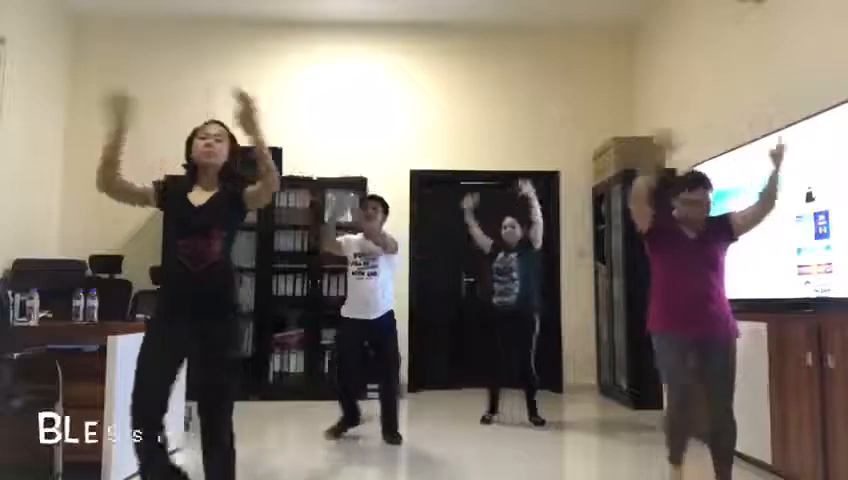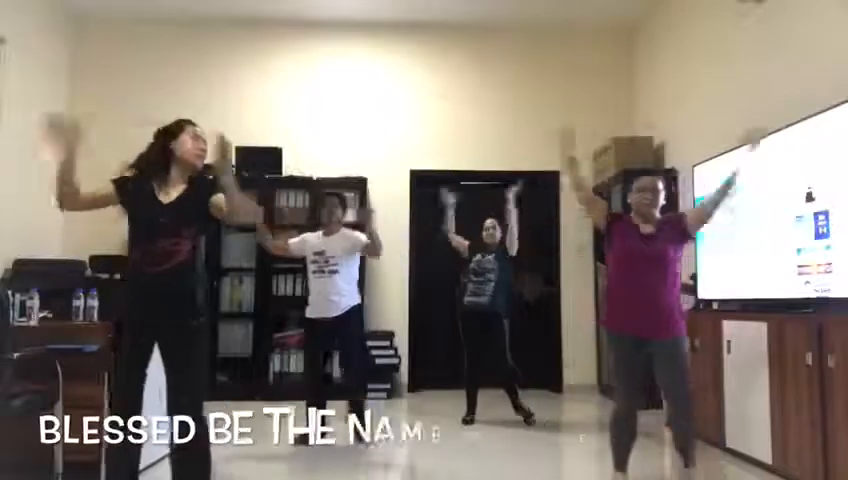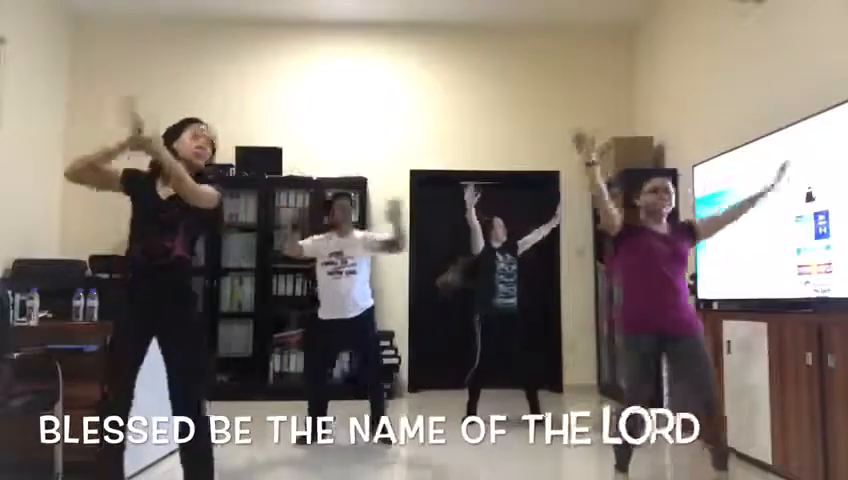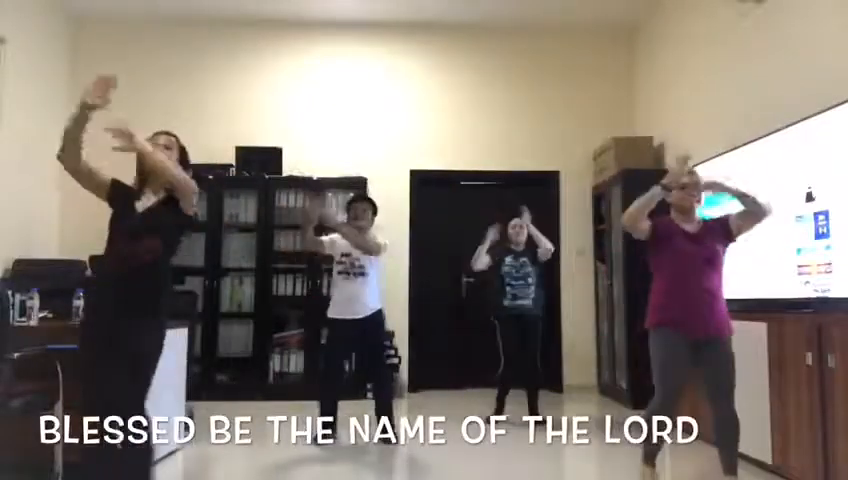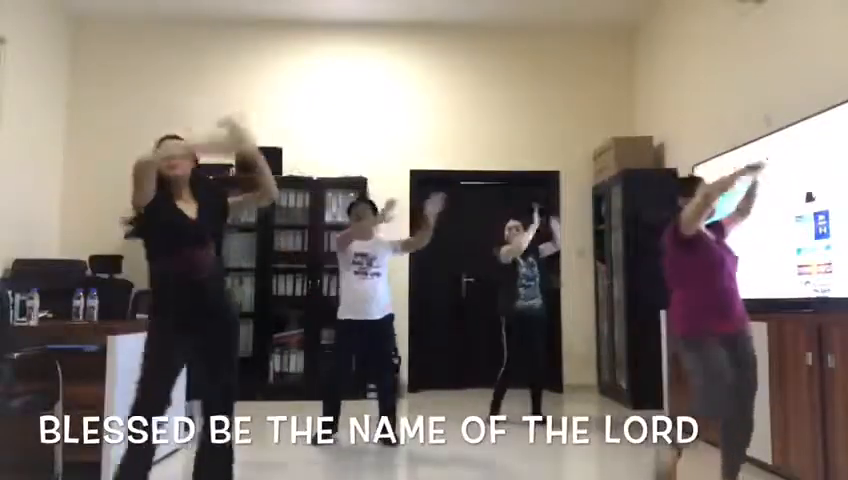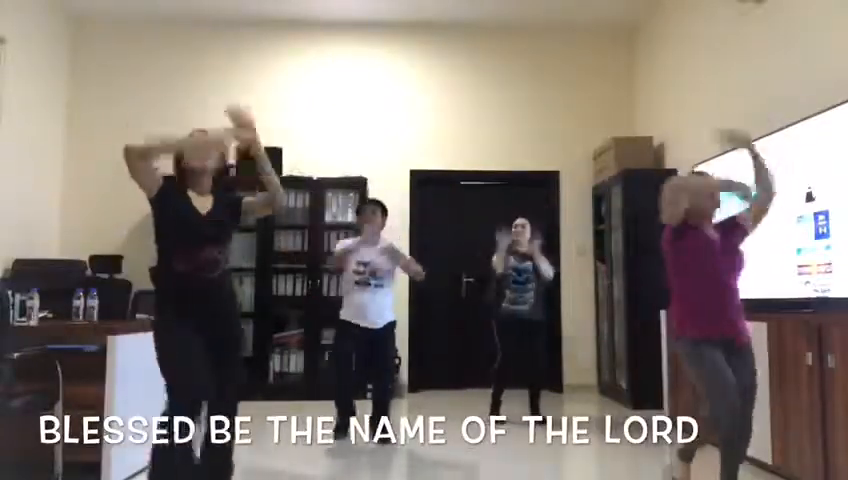
dt=0.5s
person 1, frame 1
left shoulder: (237, 197)
right shoulder: (170, 192)
left elbow: (271, 184)
right elbow: (109, 184)
left wrist: (254, 132)
right wrist: (118, 130)
left hip: (217, 311)
right hip: (171, 309)
left knee: (216, 410)
right knee: (145, 405)
person 1, frame 2
left shoulder: (205, 192)
right shoulder: (134, 187)
left elbow: (244, 215)
right elbow: (70, 201)
left wrist: (225, 175)
right wrist: (68, 155)
left hip: (182, 312)
right hip: (135, 309)
left knee: (187, 410)
right knee: (124, 407)
person 1, frame 3
left shoulder: (206, 190)
right shoulder: (138, 181)
left elbow: (193, 195)
right elbow: (74, 173)
left wrist: (157, 147)
right wrist: (125, 144)
left hip: (179, 305)
right hip: (133, 302)
left knee: (188, 408)
right knee: (114, 403)
person 1, frame 4
left shoulder: (181, 203)
right shoulder: (121, 194)
left elbow: (186, 185)
right elbow: (69, 159)
left wrist: (137, 144)
right wrist: (84, 110)
left hip: (144, 315)
right hip: (101, 310)
left knee: (128, 407)
right knee: (95, 411)
person 1, frame 5
left shoulder: (213, 203)
right shoulder: (151, 203)
left elbow: (267, 194)
right elbow: (142, 165)
left wrist: (252, 153)
right wrist: (208, 144)
left hip: (216, 315)
right hip: (170, 316)
left knee: (219, 406)
right knee: (150, 402)
person 1, frame 6
left shoulder: (231, 202)
right shoulder: (166, 193)
left elbow: (275, 199)
right elbow: (133, 153)
left wrist: (255, 145)
right wrist: (189, 141)
left hip: (221, 312)
right hip: (175, 312)
left knee: (224, 405)
right knee: (185, 400)
person 2, frame 1
left shoulder: (721, 228)
right shoulder: (658, 228)
left elbow: (765, 205)
right elbow: (638, 198)
left wrist: (776, 170)
left hip: (717, 330)
right hip: (671, 330)
left knee: (722, 407)
right knee: (681, 397)
person 2, frame 2
left shoulder: (677, 227)
right shoulder: (615, 225)
left elbow: (715, 202)
right elbow: (585, 196)
left wrist: (739, 168)
right wrist: (569, 161)
left hip: (667, 328)
right hip: (623, 328)
left knee: (682, 400)
right knee: (626, 400)
person 2, frame 3
left shoulder: (684, 232)
right shoulder: (624, 230)
left elbow: (729, 216)
right elbow: (603, 200)
left wrist: (767, 188)
right wrist: (591, 162)
left hip: (684, 327)
right hip: (639, 330)
left knee: (707, 400)
right knee: (635, 402)
person 2, frame 4
left shoulder: (718, 229)
right shoulder: (658, 229)
left elbow: (761, 212)
right elbow: (628, 220)
left wrist: (725, 189)
right wrist: (665, 183)
left hip: (714, 329)
right hip: (669, 327)
left knee: (725, 405)
right knee: (666, 402)
person 2, frame 5
left shoulder: (714, 232)
right shoulder: (680, 233)
left elbow: (742, 212)
right elbow: (708, 194)
left wrist: (754, 181)
right wrist: (740, 173)
left hip: (735, 331)
right hip: (698, 333)
left knee: (742, 414)
right knee: (720, 402)
right ankle: (675, 448)
person 2, frame 6
left shoulder: (729, 232)
right shoulder: (678, 234)
left elbow: (766, 198)
right elbow: (673, 186)
left wrist: (752, 152)
right wrist: (723, 183)
left hip: (734, 337)
right hip: (695, 338)
left knee: (743, 414)
right knee: (728, 407)
person 3, frame 1
left shoulder: (387, 240)
right shoulder: (350, 241)
left elbow: (389, 246)
right elbow: (327, 245)
left wrist: (365, 225)
right wrist: (333, 218)
left hip: (382, 317)
right hip: (351, 317)
left knee: (388, 372)
right knee: (343, 369)
left ankle: (390, 427)
right ankle: (350, 416)
person 3, frame 2
left shoulder: (352, 237)
right shoulder: (308, 239)
left elbow: (375, 251)
right elbow: (276, 248)
left wrist: (370, 229)
right wrist: (261, 227)
left hip: (347, 313)
right hip: (316, 315)
left knee: (354, 368)
right knee: (314, 372)
left ankle: (357, 421)
person 3, frame 3
left shoulder: (366, 238)
right shoulder: (319, 242)
left elbow: (397, 246)
right elbow: (291, 251)
left wrist: (396, 222)
right wrist: (288, 227)
left hip: (361, 315)
right hip: (328, 318)
left knee: (372, 372)
right knee: (316, 373)
left ankle: (379, 425)
right ankle: (314, 428)
person 3, frame 4
left shoulder: (375, 241)
right shoulder: (335, 241)
left elbow: (369, 249)
right elbow: (310, 244)
left wrist: (337, 225)
right wrist: (310, 222)
left hip: (370, 317)
right hip: (338, 318)
left knee: (380, 374)
right knee: (330, 374)
left ankle: (385, 426)
right ankle: (328, 427)
person 3, frame 5
left shoulder: (386, 244)
right shoulder: (345, 244)
left elbow: (419, 242)
right elbow: (345, 237)
left wrist: (429, 219)
right wrist: (379, 218)
left hip: (381, 319)
right hip: (349, 319)
left knee: (386, 377)
right knee: (338, 375)
left ankle: (388, 428)
right ankle: (328, 428)
person 3, frame 6
left shoulder: (391, 249)
right shoulder: (348, 245)
left elbow: (418, 274)
right elbow: (334, 262)
left wrist: (400, 259)
right wrist: (358, 244)
left hip: (382, 325)
right hip: (350, 323)
left knee: (383, 379)
right knee: (342, 377)
left ankle: (377, 426)
right ankle: (344, 420)
person 4, frame 1
left shoulder: (530, 248)
right shoulder: (495, 249)
left elbow: (537, 223)
right elbow: (475, 230)
left wrist: (531, 196)
right wrist: (468, 210)
left hip: (526, 313)
right hip: (500, 314)
left knee: (527, 362)
right knee: (497, 360)
left ankle: (532, 410)
right ankle: (491, 409)
person 4, frame 2
left shoulder: (506, 252)
right shoulder: (471, 250)
left elbow: (512, 228)
right elbow: (450, 233)
left wrist: (510, 202)
right wrist: (450, 207)
left hip: (494, 314)
right hip: (469, 314)
left knee: (503, 360)
right knee: (472, 361)
left ankle: (518, 404)
right ankle: (470, 410)
person 4, frame 3
left shoulder: (512, 249)
right shoulder: (481, 251)
left elbow: (536, 235)
right elbow: (476, 228)
left wrist: (556, 219)
right wrist: (469, 207)
left hip: (510, 315)
right hip: (488, 316)
left knee: (522, 360)
right knee: (483, 362)
left ankle: (535, 409)
right ankle: (471, 410)
person 4, frame 4
left shoulder: (534, 253)
right shoulder: (499, 253)
left elbow: (550, 249)
right elbow: (475, 265)
left wrist: (531, 227)
right wrist: (487, 241)
left hip: (533, 317)
right hip: (507, 316)
left knee: (532, 363)
right knee: (509, 363)
left ankle: (534, 411)
right ankle: (498, 410)
person 4, frame 5
left shoulder: (533, 252)
right shoulder: (505, 253)
left elbow: (556, 245)
right elbow: (518, 247)
left wrist: (554, 224)
right wrist: (534, 226)
left hip: (536, 316)
right hip: (513, 316)
left knee: (537, 363)
right knee: (511, 362)
left ankle: (537, 411)
right ankle: (494, 410)
person 4, frame 6
left shoulder: (539, 256)
right shoulder: (505, 253)
left elbow: (549, 275)
right elbow: (497, 268)
left wrist: (536, 255)
right wrist: (501, 249)
left hip: (533, 318)
right hip: (506, 317)
left knee: (535, 363)
right knee: (505, 361)
left ankle: (535, 411)
right ankle: (494, 410)
